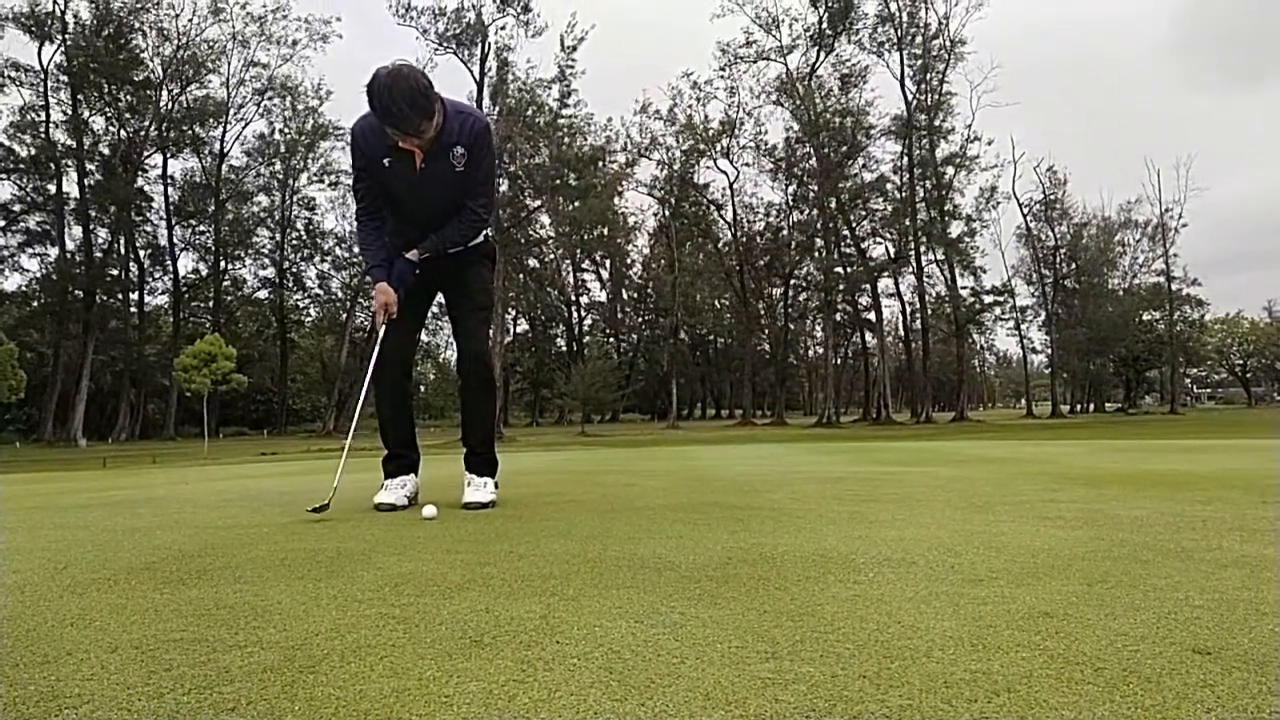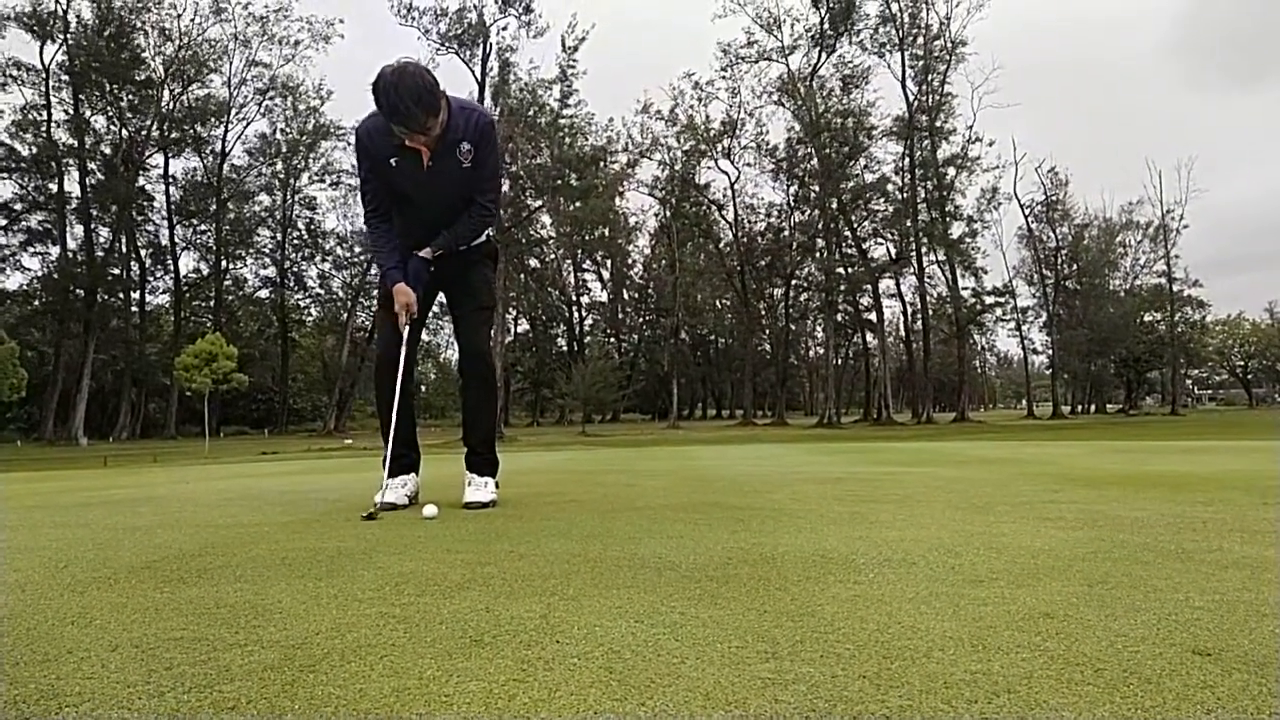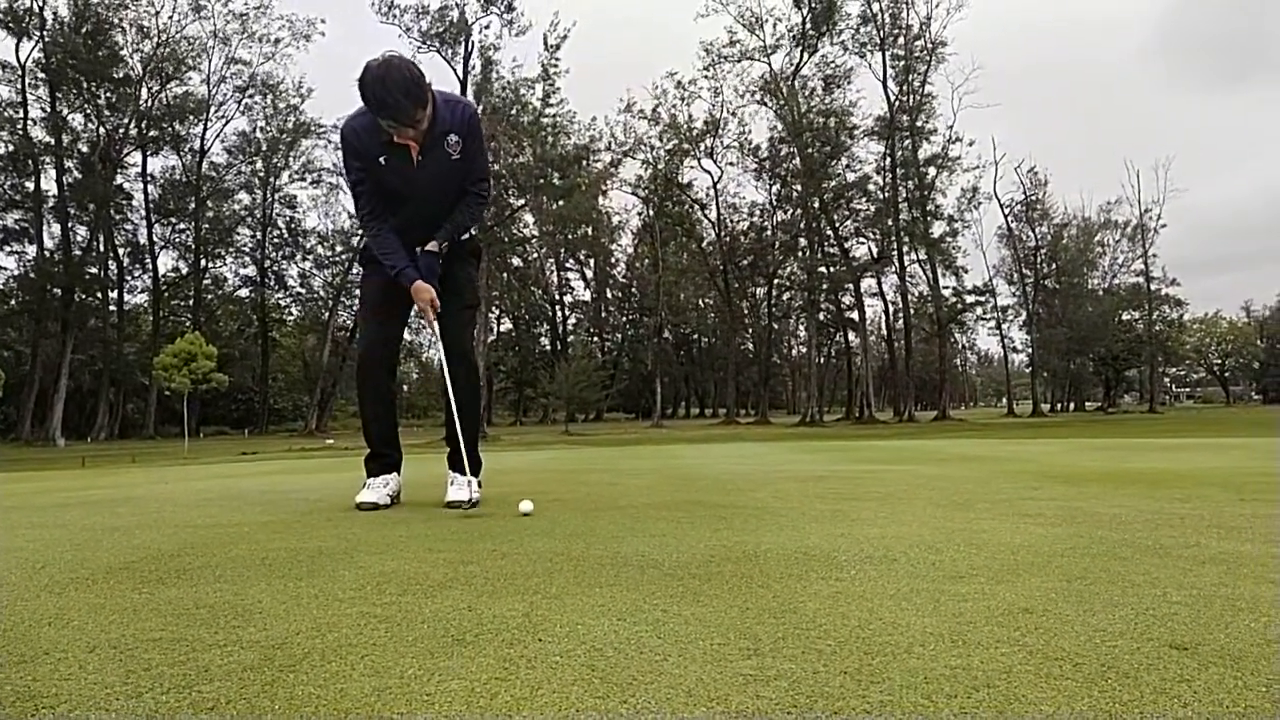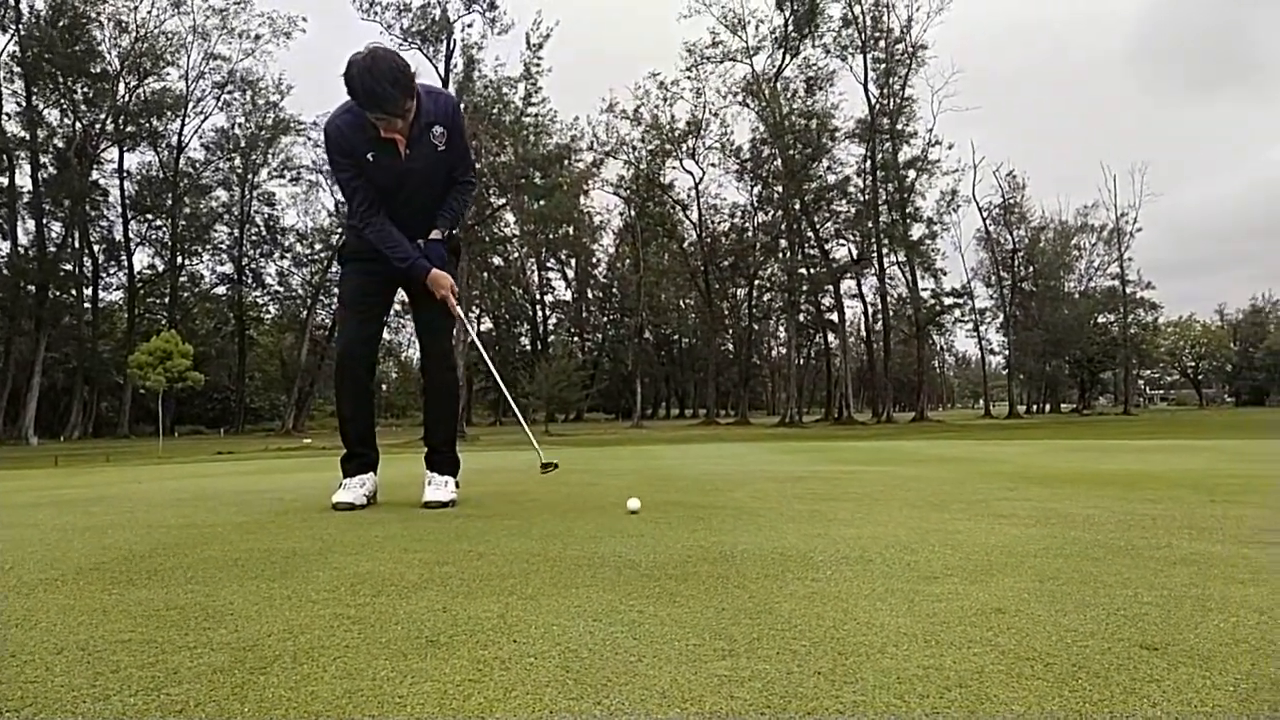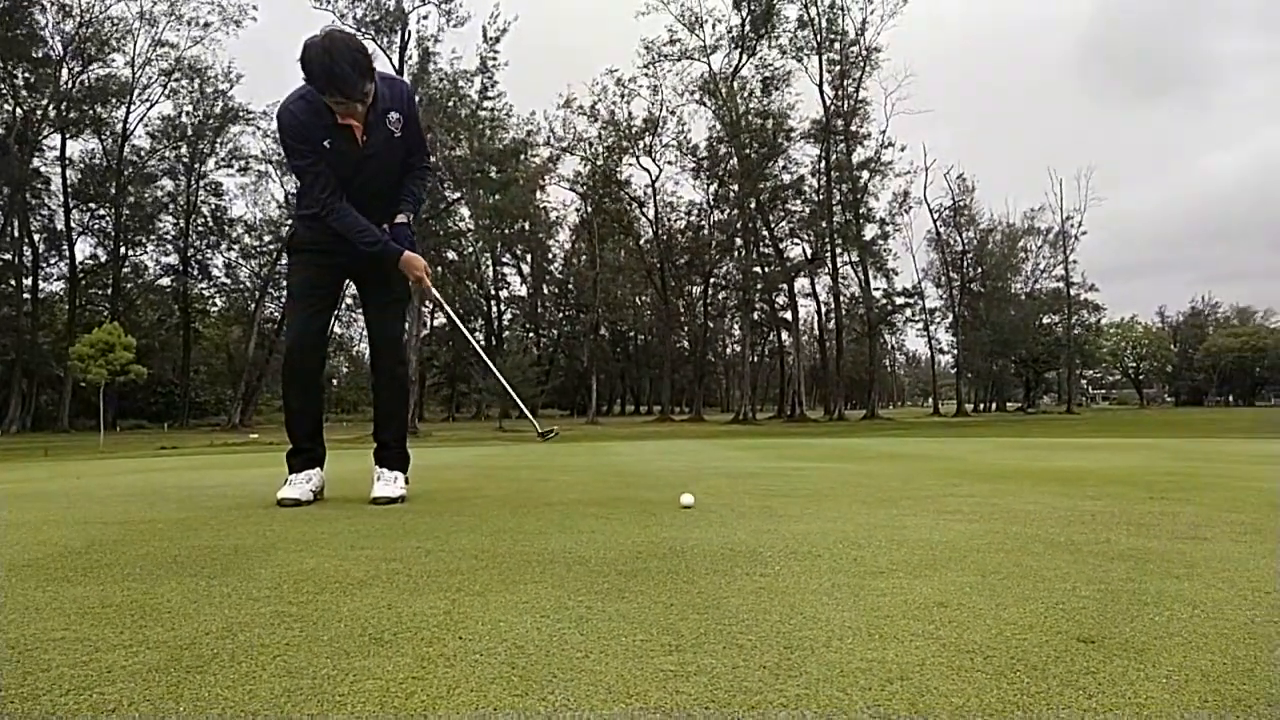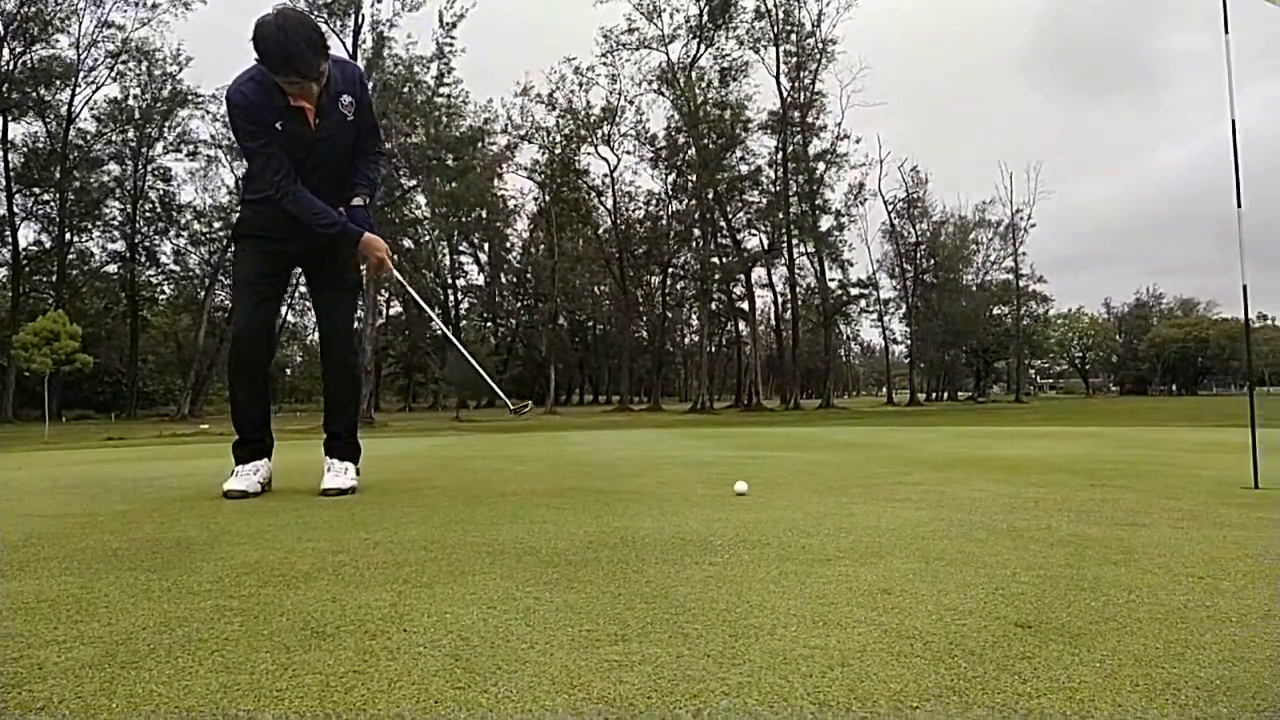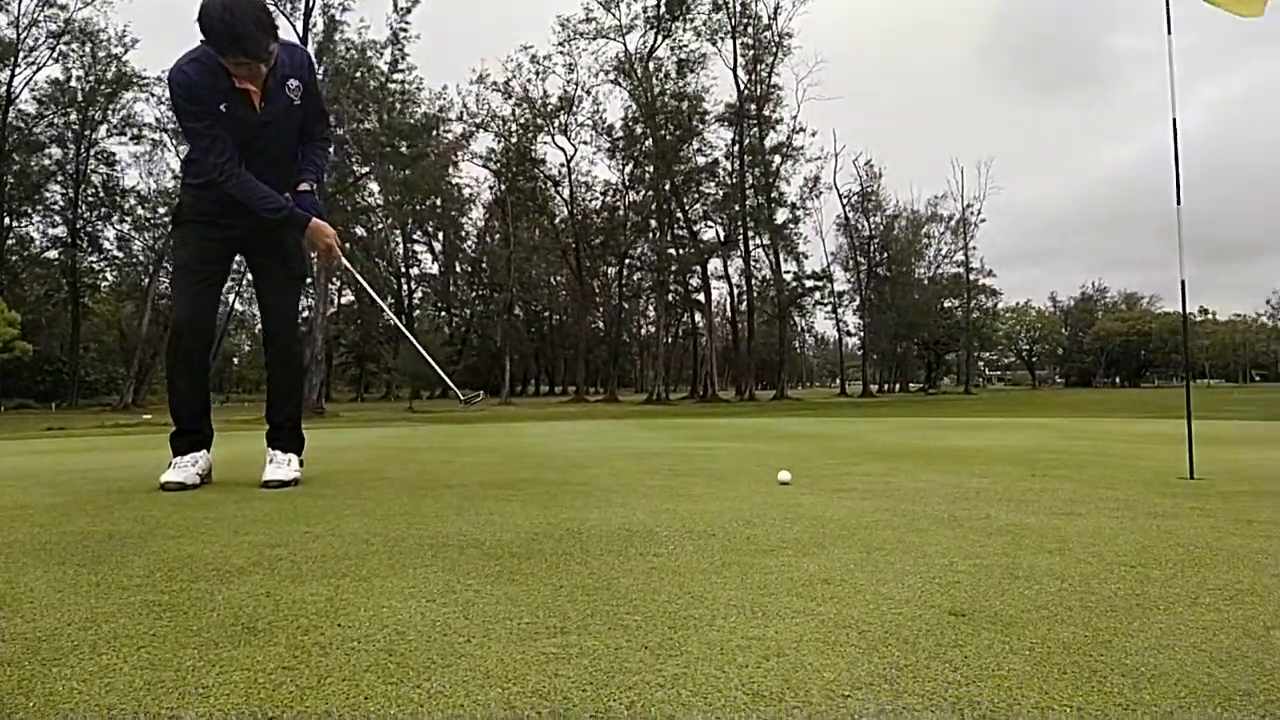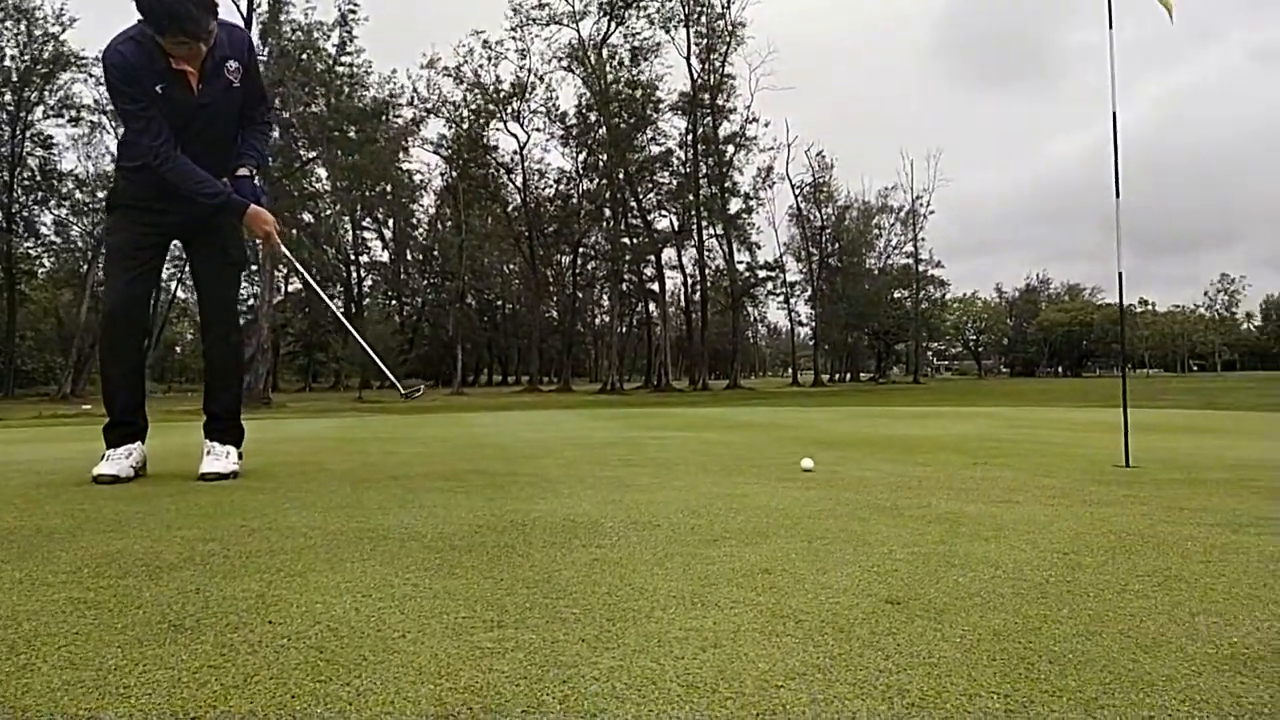
dt=0.2s
person 1, frame 1
left shoulder: (473, 127)
right shoulder: (366, 135)
left elbow: (478, 212)
right elbow: (369, 215)
left wrist: (419, 255)
right wrist: (379, 277)
left hip: (464, 254)
right hip: (399, 258)
left knee: (475, 354)
right knee: (389, 357)
left ankle: (480, 471)
right ankle: (401, 471)
person 1, frame 2
left shoulder: (477, 123)
right shoulder: (371, 135)
left elbow: (487, 205)
right elbow: (377, 217)
left wrist: (433, 254)
right wrist: (395, 280)
left hip: (466, 253)
right hip: (403, 257)
left knee: (476, 354)
right knee: (390, 356)
left ankle: (481, 471)
right ankle: (402, 471)
person 1, frame 3
left shoulder: (461, 115)
right shoulder: (356, 134)
left elbow: (477, 192)
right elbow: (373, 219)
left wrist: (437, 246)
right wrist: (410, 279)
left hip: (451, 251)
right hip: (389, 255)
left knee: (461, 353)
right knee: (374, 355)
left ankle: (464, 470)
right ankle: (384, 470)
person 1, frame 4
left shoulder: (444, 107)
right shoulder: (341, 130)
left elbow: (463, 179)
right elbow: (366, 217)
left wrist: (439, 237)
right wrist: (422, 271)
left hip: (433, 247)
right hip: (370, 252)
left knee: (439, 354)
right knee: (353, 354)
left ankle: (442, 470)
right ankle: (360, 470)
person 1, frame 5
left shoulder: (398, 94)
right shoulder: (295, 116)
left elbow: (418, 164)
right elbow: (328, 204)
left wrist: (402, 222)
right wrist: (396, 255)
left hip: (386, 238)
right hip: (319, 242)
left knee: (389, 349)
right knee: (302, 348)
left ankle: (391, 466)
right ankle: (306, 466)
person 1, frame 6
left shoulder: (349, 78)
right shoulder: (245, 96)
left elbow: (370, 148)
right elbow: (282, 187)
left wrist: (359, 203)
right wrist: (356, 236)
left hip: (335, 225)
right hip: (267, 227)
left knee: (339, 337)
right knee: (248, 336)
left ankle: (342, 456)
right ankle: (253, 457)
person 1, frame 7
left shoulder: (296, 61)
right shoulder: (188, 78)
left elbow: (317, 133)
right elbow: (225, 171)
left wrist: (306, 190)
right wrist: (302, 222)
left hip: (279, 211)
right hip: (208, 213)
left knee: (282, 325)
right knee: (188, 324)
left ankle: (284, 447)
right ankle: (191, 449)
person 1, frame 8
left shoulder: (237, 42)
right shoulder: (123, 58)
left elbow: (258, 116)
right elbow: (161, 154)
left wrist: (245, 173)
right wrist: (240, 206)
left hip: (217, 196)
right hip: (143, 197)
left knee: (220, 312)
right knee: (121, 311)
left ankle: (223, 439)
right ankle: (126, 440)
